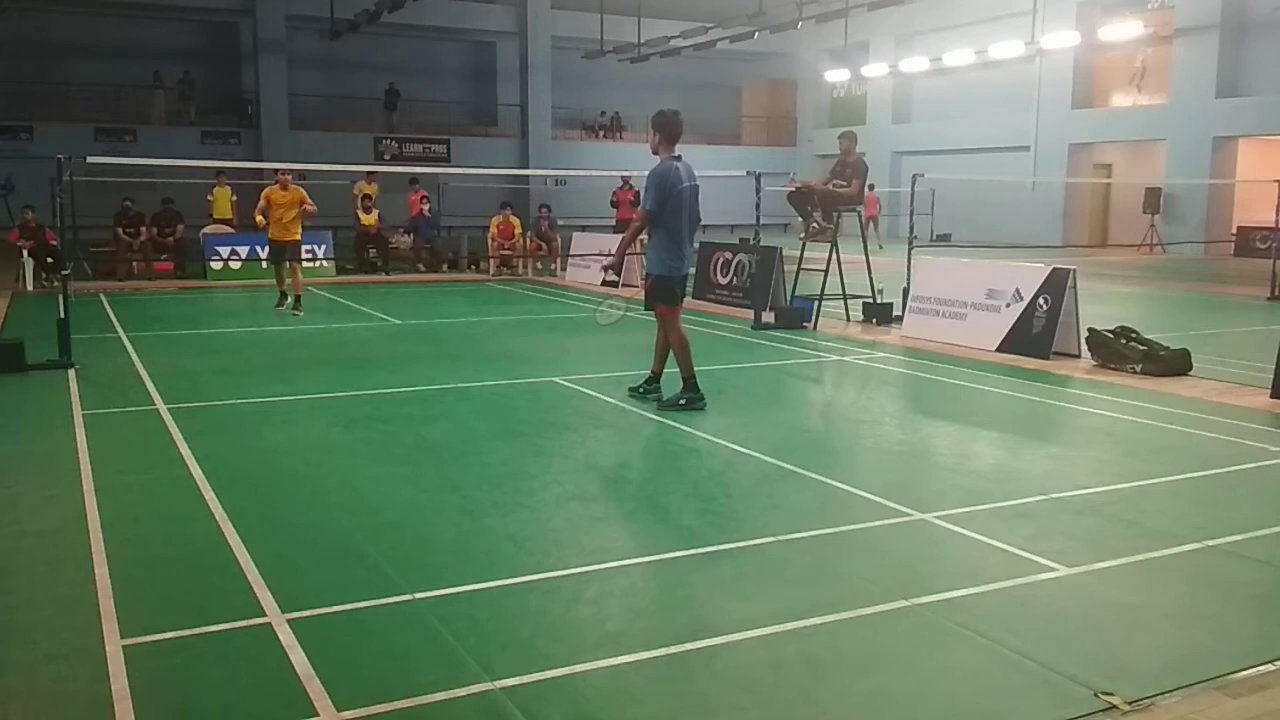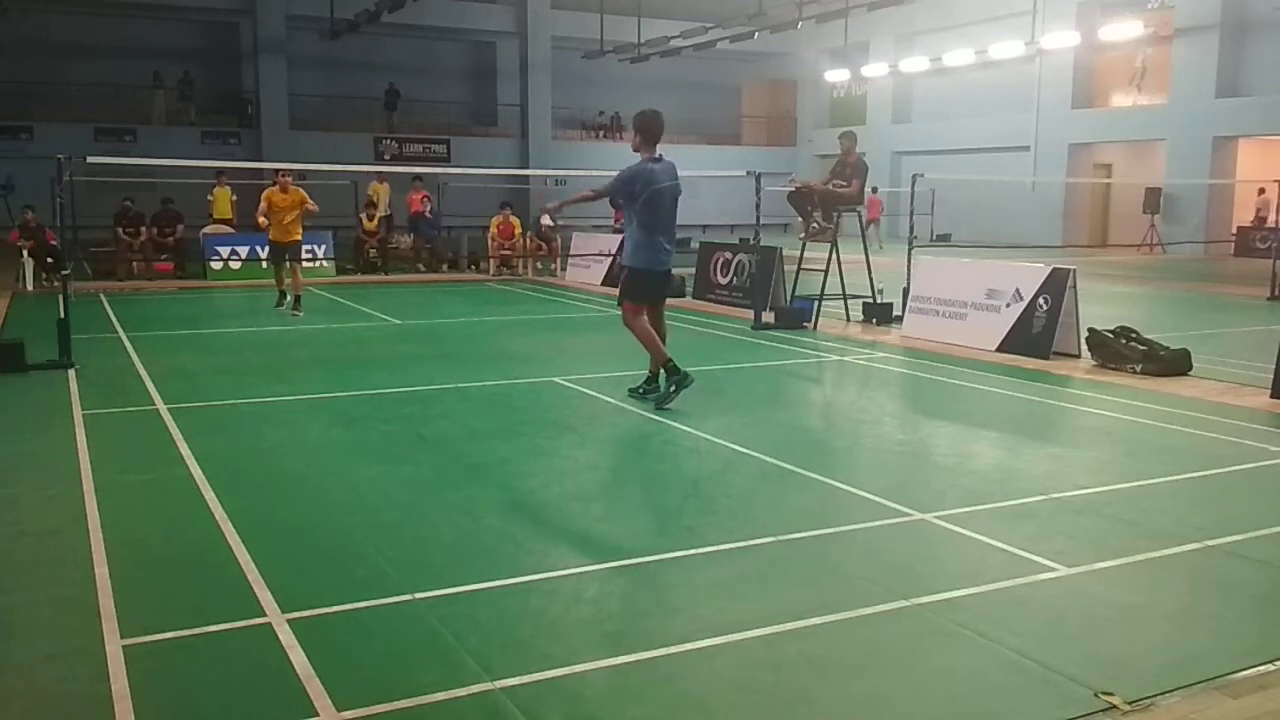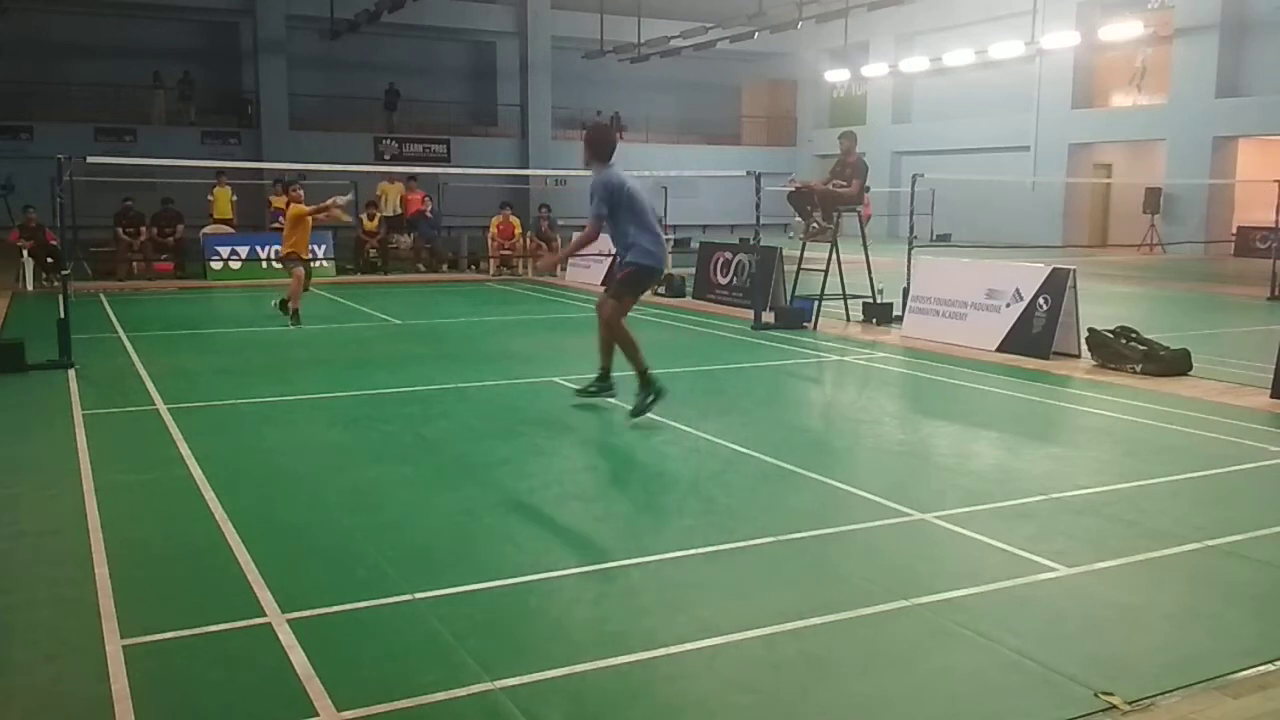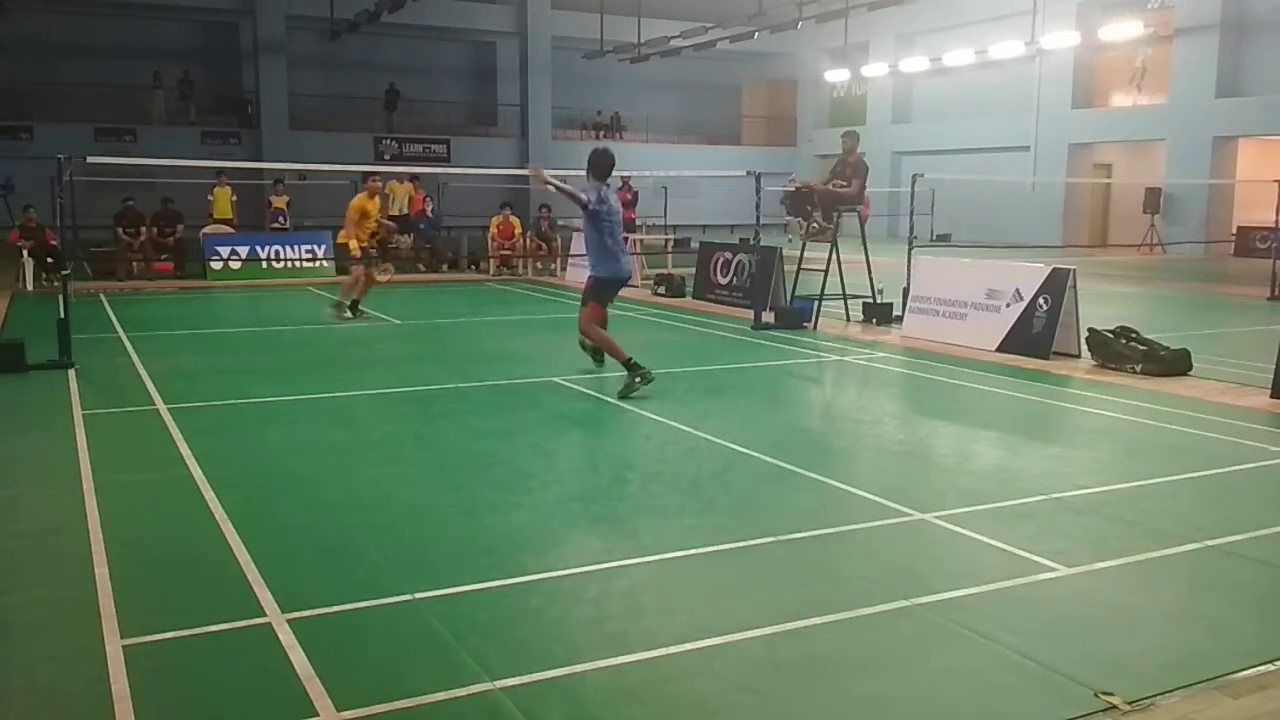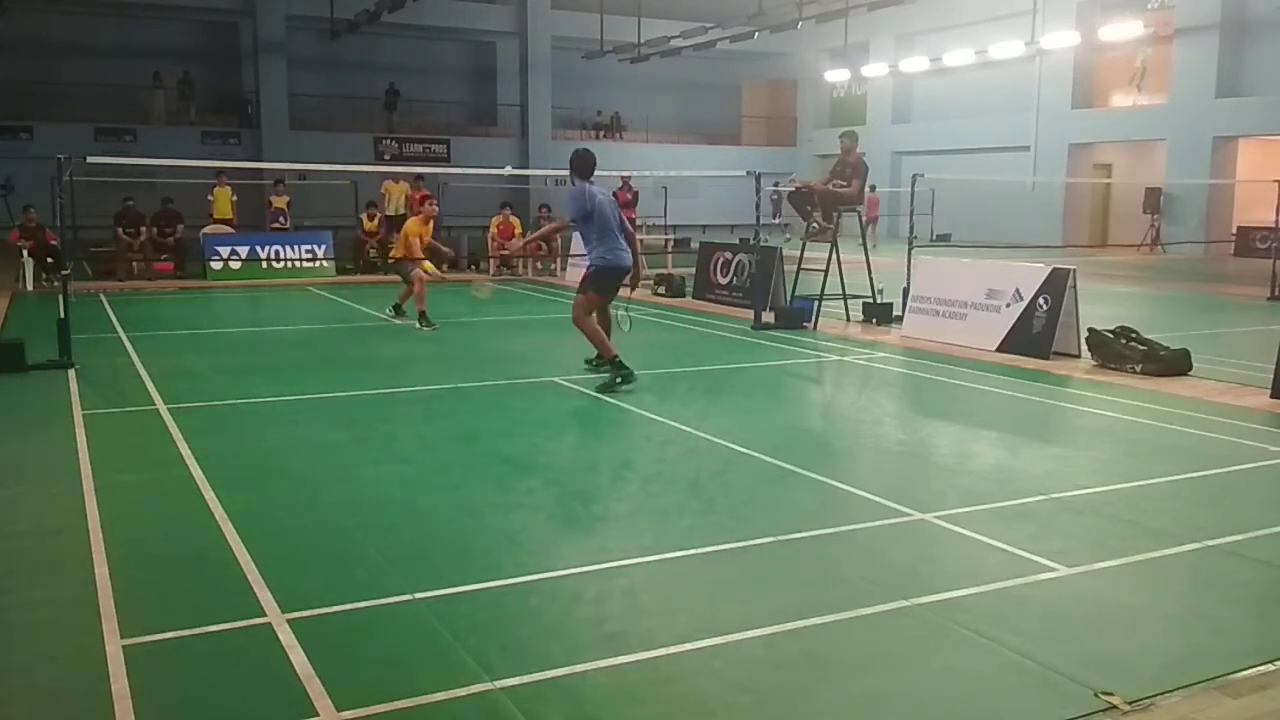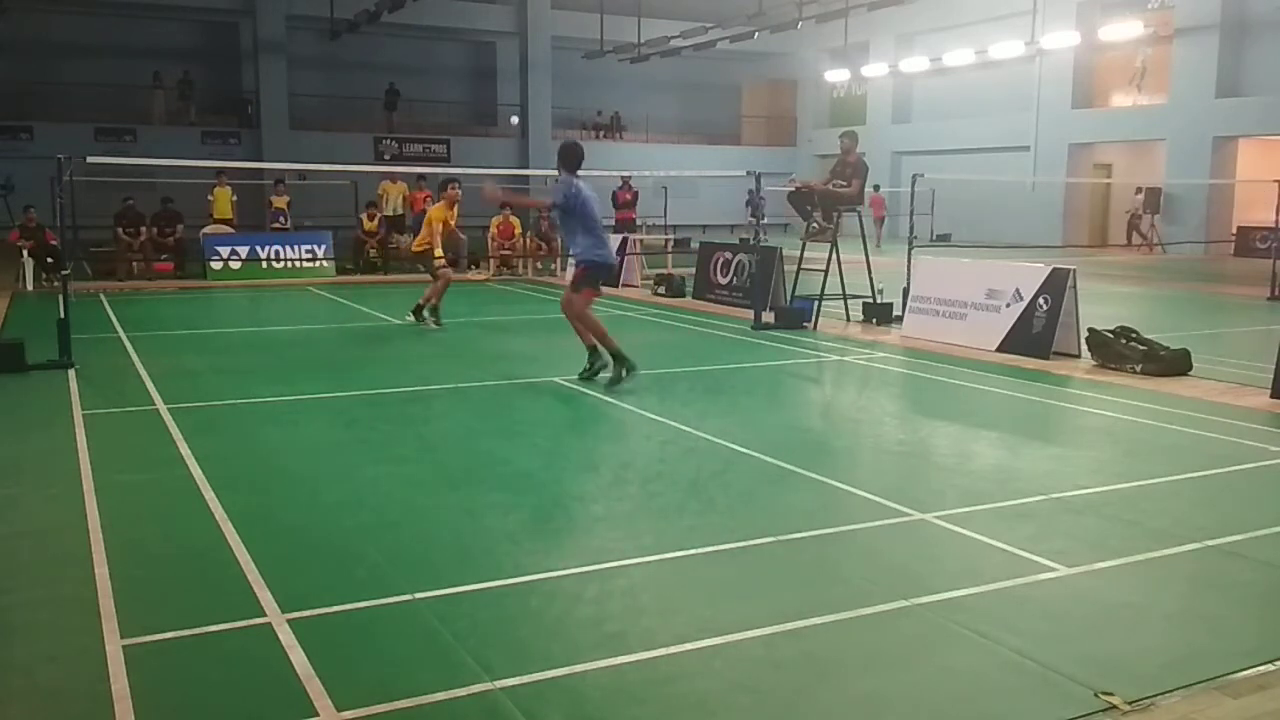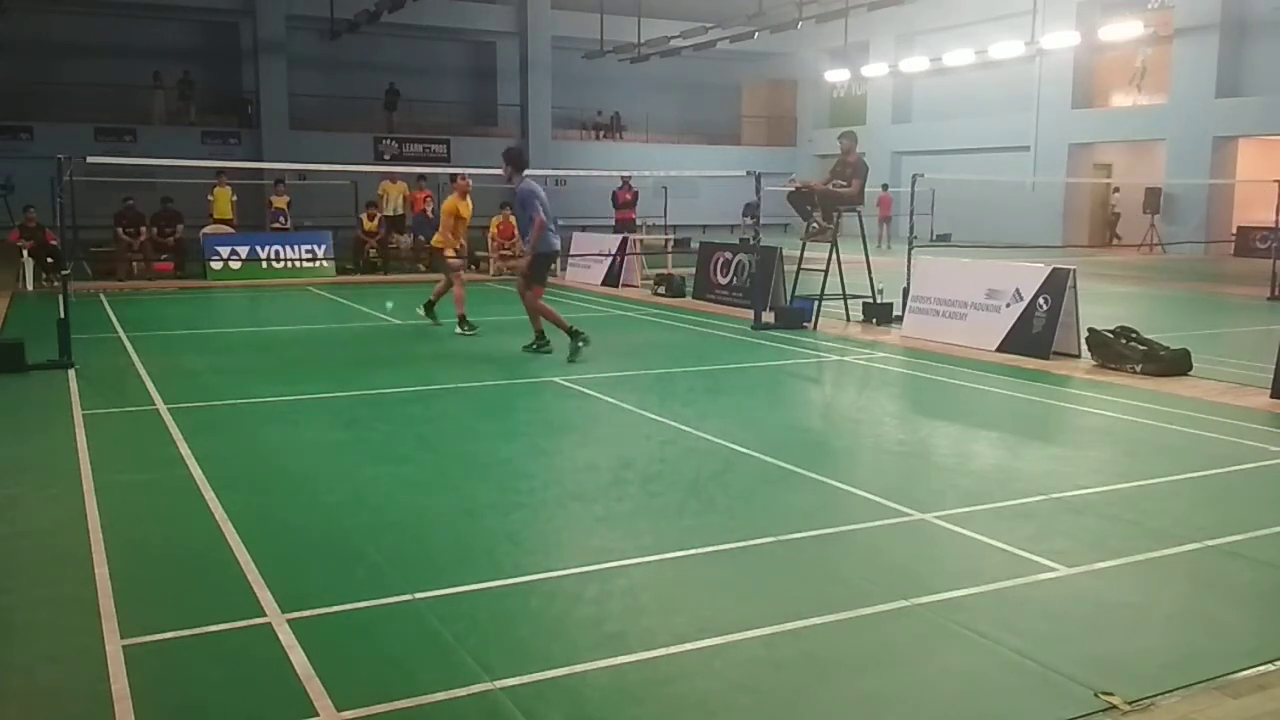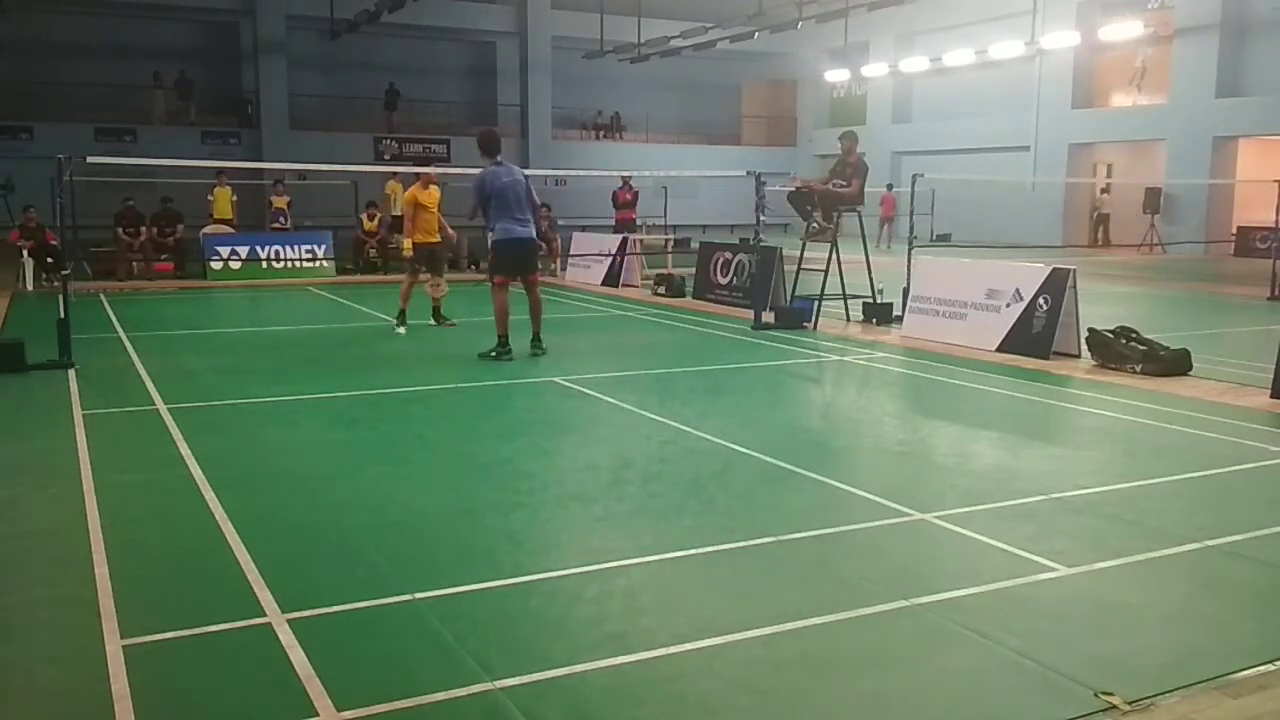
dt=0.7s
person 1, frame 1
left shoulder: (660, 173)
right shoulder: (688, 171)
left elbow: (641, 222)
right elbow: (696, 219)
left wrist: (618, 257)
left hip: (662, 262)
right hip: (679, 260)
left knee: (671, 322)
right knee: (665, 320)
left ankle: (692, 390)
right ankle: (653, 381)
person 1, frame 2
left shoulder: (635, 173)
right shoulder: (670, 169)
left elbow: (596, 194)
left wrist: (560, 204)
left hip: (640, 258)
right hip: (663, 257)
left knee: (632, 317)
right knee: (655, 316)
left ankle: (674, 372)
right ankle: (653, 380)
person 1, frame 3
left shoulder: (602, 181)
right shoulder: (617, 177)
left elbow: (592, 232)
left wrist: (557, 259)
left hip: (642, 257)
right hip: (641, 254)
left knee: (611, 317)
right knee: (604, 307)
left ankle: (648, 384)
right ankle: (604, 379)
person 1, frame 4
left shoulder: (594, 191)
right shoulder: (608, 195)
left elbow: (582, 201)
left wrist: (551, 182)
left hip: (606, 270)
right hip: (619, 268)
left knee: (587, 325)
right knee: (594, 309)
left ankle: (635, 369)
right ankle: (596, 349)
person 1, frame 5
left shoulder: (580, 192)
right shoulder: (603, 194)
left elbow: (562, 224)
right elbow: (630, 232)
left wrist: (527, 240)
right wrist: (636, 268)
left hip: (606, 262)
right hip: (623, 260)
left knee: (580, 316)
right knee: (600, 306)
left ankle: (619, 370)
right ankle: (604, 356)
person 1, frame 6
left shoulder: (567, 184)
right shoulder: (581, 187)
left elbow: (543, 204)
left wrist: (503, 197)
left hip: (593, 258)
right hip: (596, 257)
left knee: (578, 309)
right knee: (567, 306)
left ankle: (620, 359)
right ankle: (595, 356)
person 1, frame 7
left shoulder: (524, 190)
right shoulder: (528, 187)
left elbow: (540, 222)
left wrist: (528, 254)
right wrist: (528, 251)
left hip: (542, 249)
right hip: (545, 248)
left knee: (533, 300)
right knee: (523, 289)
left ankle: (576, 335)
right ankle: (540, 339)
person 1, frame 8
left shoulder: (483, 178)
right shoulder: (518, 172)
left elbow: (473, 214)
right elbow: (536, 205)
left wrist: (487, 208)
left hip: (504, 238)
right hip: (528, 236)
left knee: (499, 290)
right knee: (532, 288)
left ankle: (503, 345)
right ankle: (537, 340)
